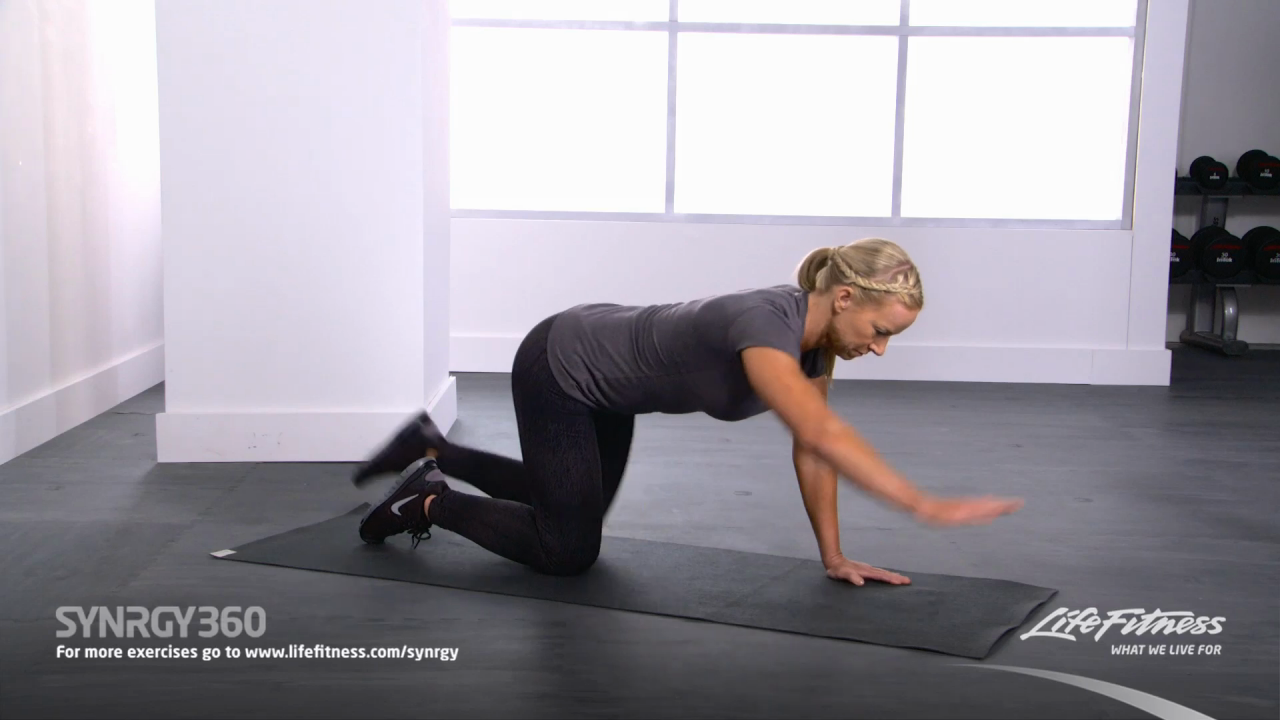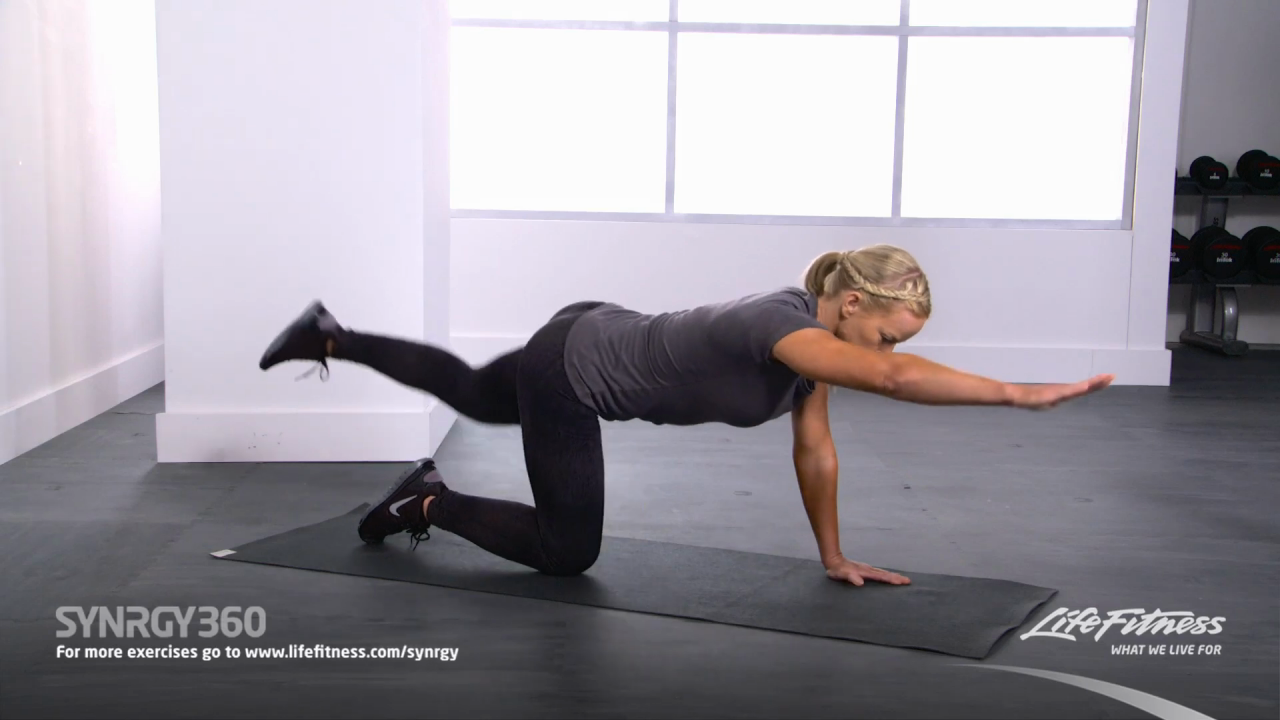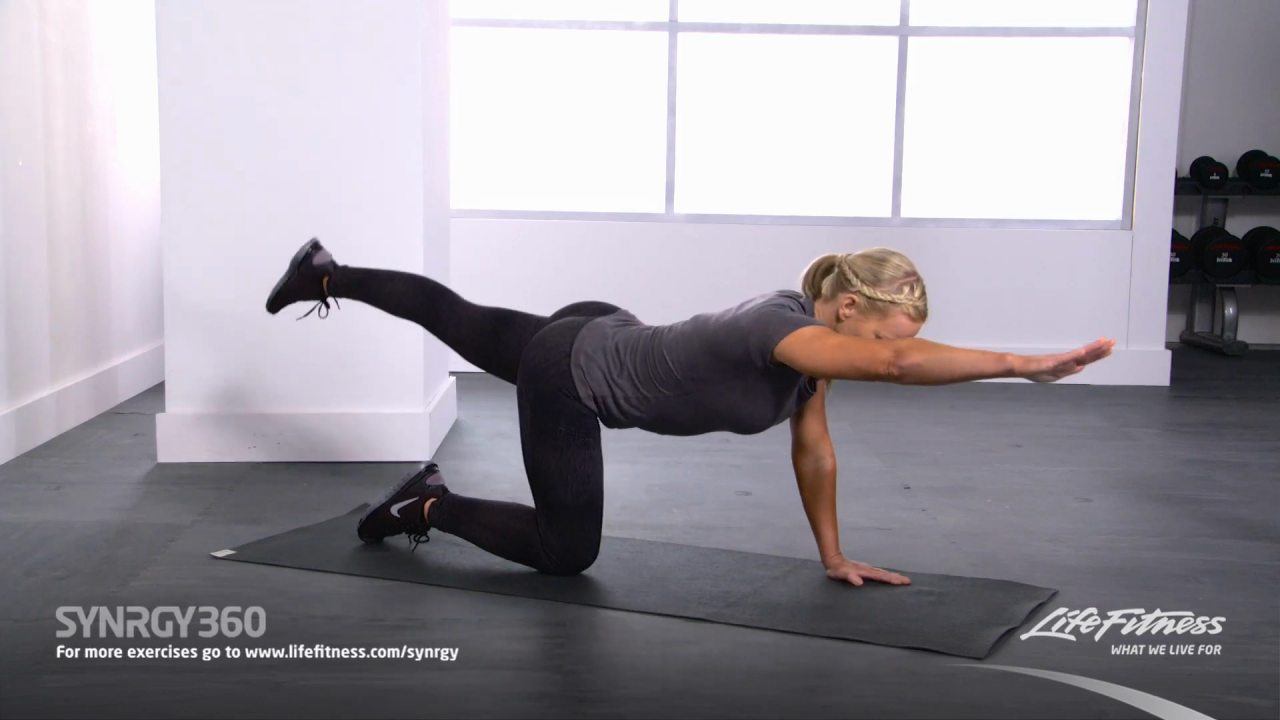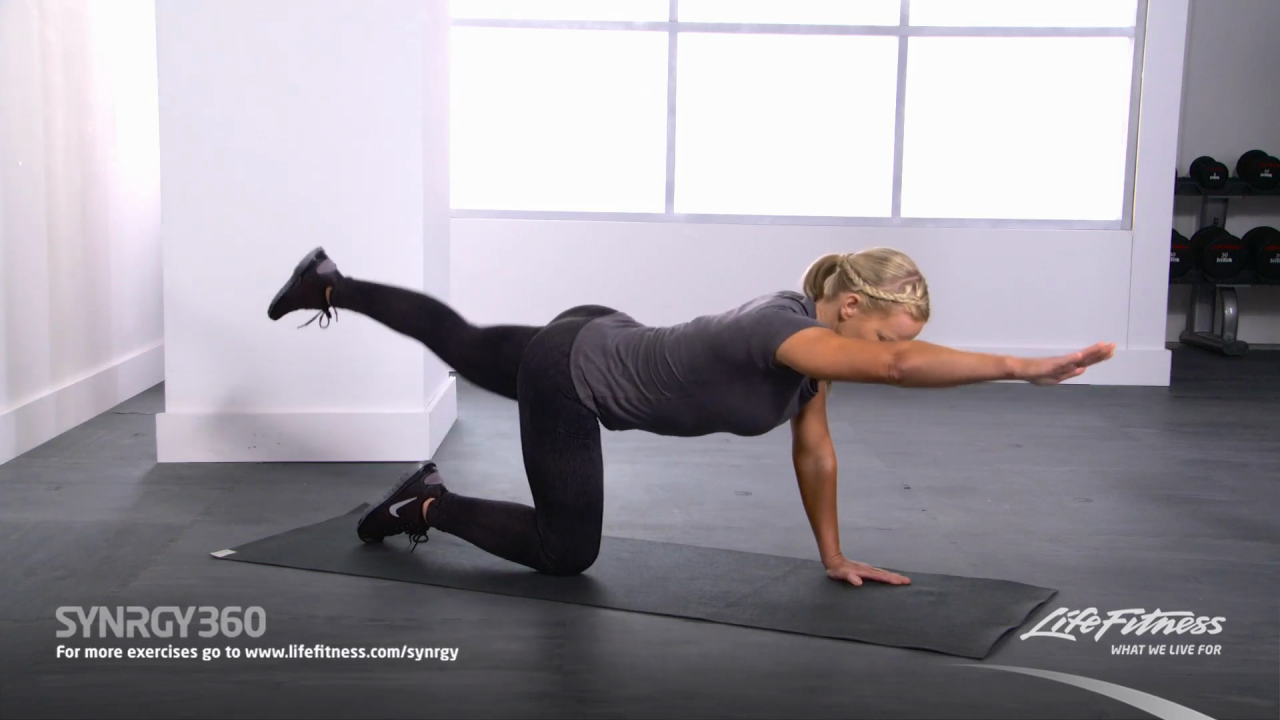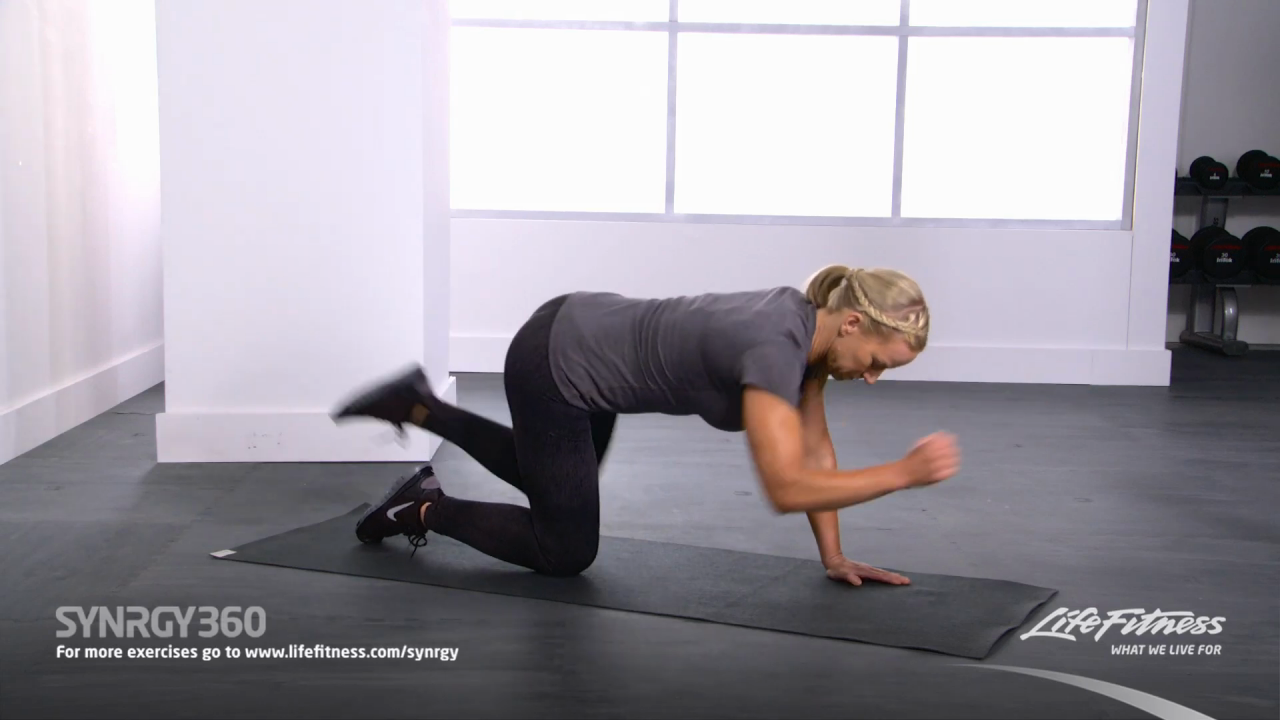
dt=0.3s
person 1, frame 1
left shoulder: (821, 330)
right shoulder: (765, 327)
left elbow: (811, 449)
right elbow: (822, 437)
left wrist: (834, 556)
right wrist: (928, 506)
left hip: (613, 371)
right hip: (557, 371)
left knee: (579, 511)
right knee: (568, 552)
left ankle: (431, 450)
right ankle: (429, 503)
person 1, frame 2
left shoulder: (810, 327)
right shoulder: (784, 327)
left elbow: (815, 450)
right elbow: (894, 379)
left wrist: (834, 556)
right wrist: (1021, 393)
left hip: (601, 341)
right hip: (565, 374)
left knee: (474, 396)
right knee: (567, 550)
left ankle: (331, 337)
right ankle: (428, 502)
person 1, frame 3
left shoulder: (810, 326)
right shoulder: (786, 331)
left elbow: (814, 452)
right elbow: (900, 366)
left wrist: (834, 556)
right wrist: (1028, 365)
left hip: (600, 339)
right hip: (567, 379)
left knee: (459, 322)
right knee: (567, 552)
left ankle: (324, 275)
right ankle: (431, 504)
person 1, frame 4
left shoulder: (815, 323)
right shoulder: (786, 332)
left elbow: (813, 450)
right elbow: (892, 372)
left wrist: (835, 557)
right wrist: (1028, 367)
left hip: (599, 342)
right hip: (568, 376)
left knee: (468, 350)
right knee: (568, 551)
left ankle: (334, 286)
right ankle: (426, 504)
person 1, frame 5
left shoulder: (811, 326)
right shoulder: (774, 354)
left elbow: (817, 447)
right elbow: (790, 490)
left wrist: (835, 557)
right wrist: (906, 472)
left hip: (589, 330)
right hip: (553, 368)
left knee: (533, 473)
right knee: (564, 552)
left ankle: (418, 406)
right ankle: (423, 509)
